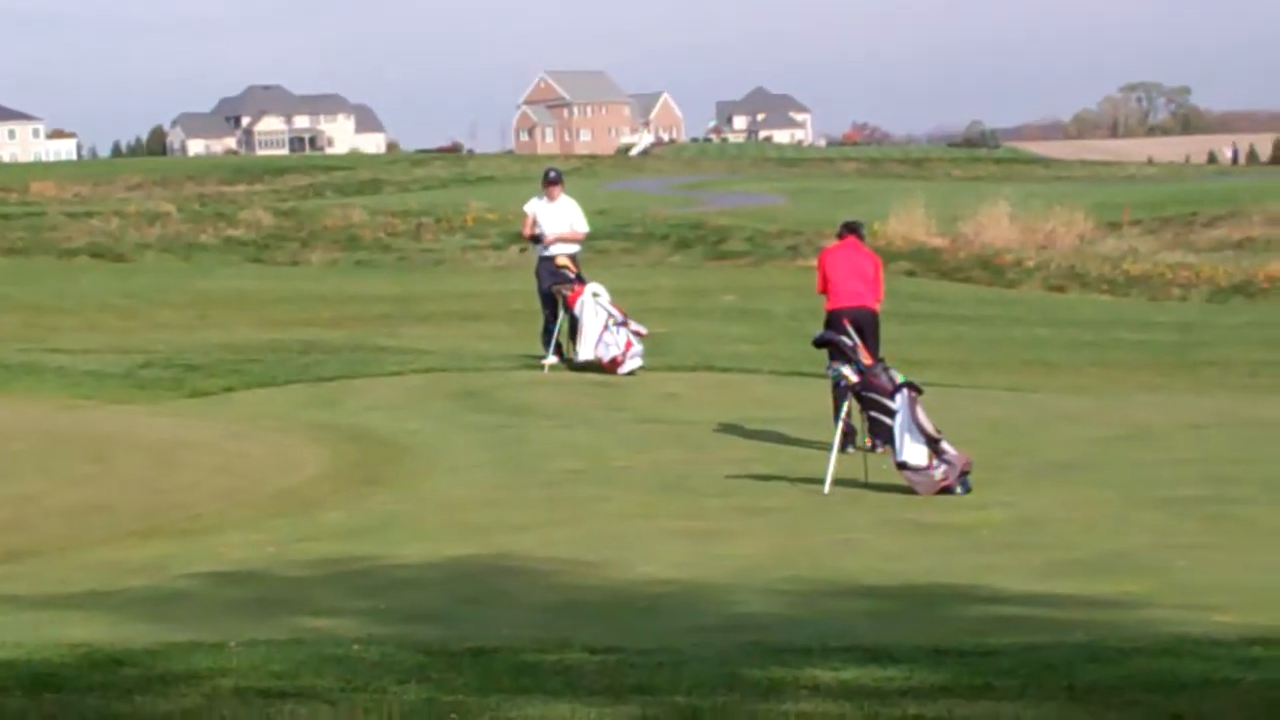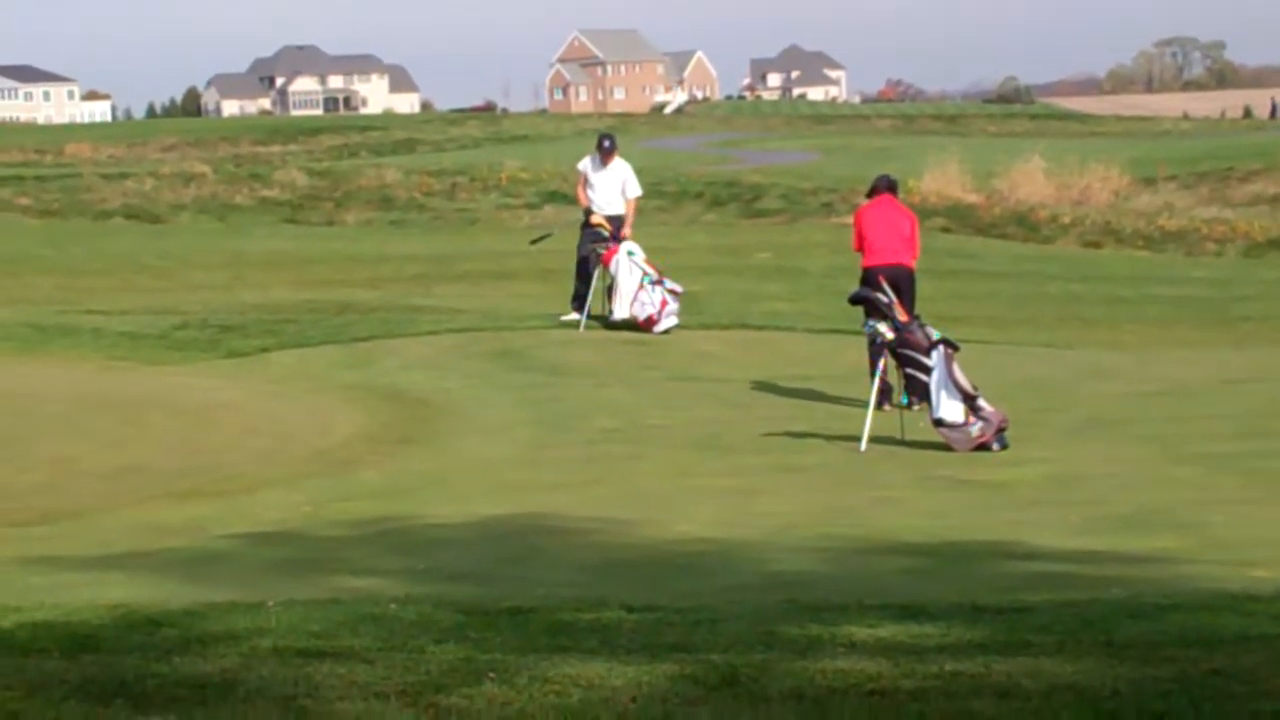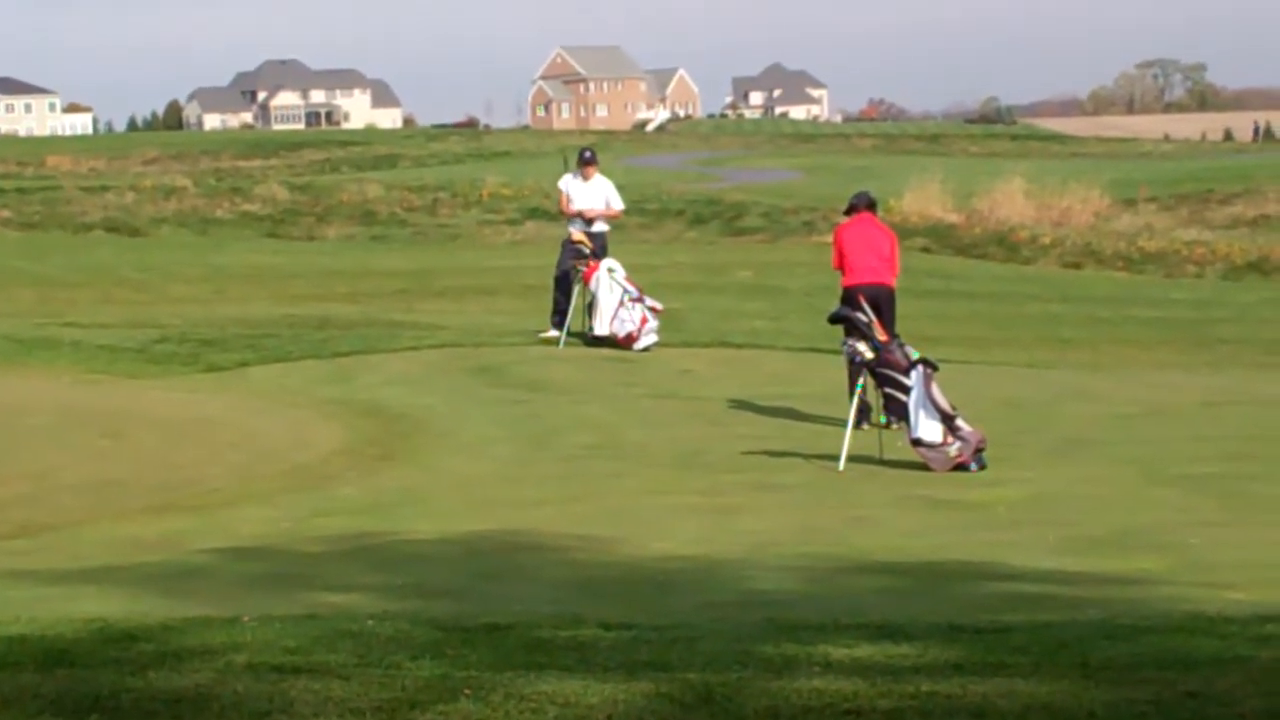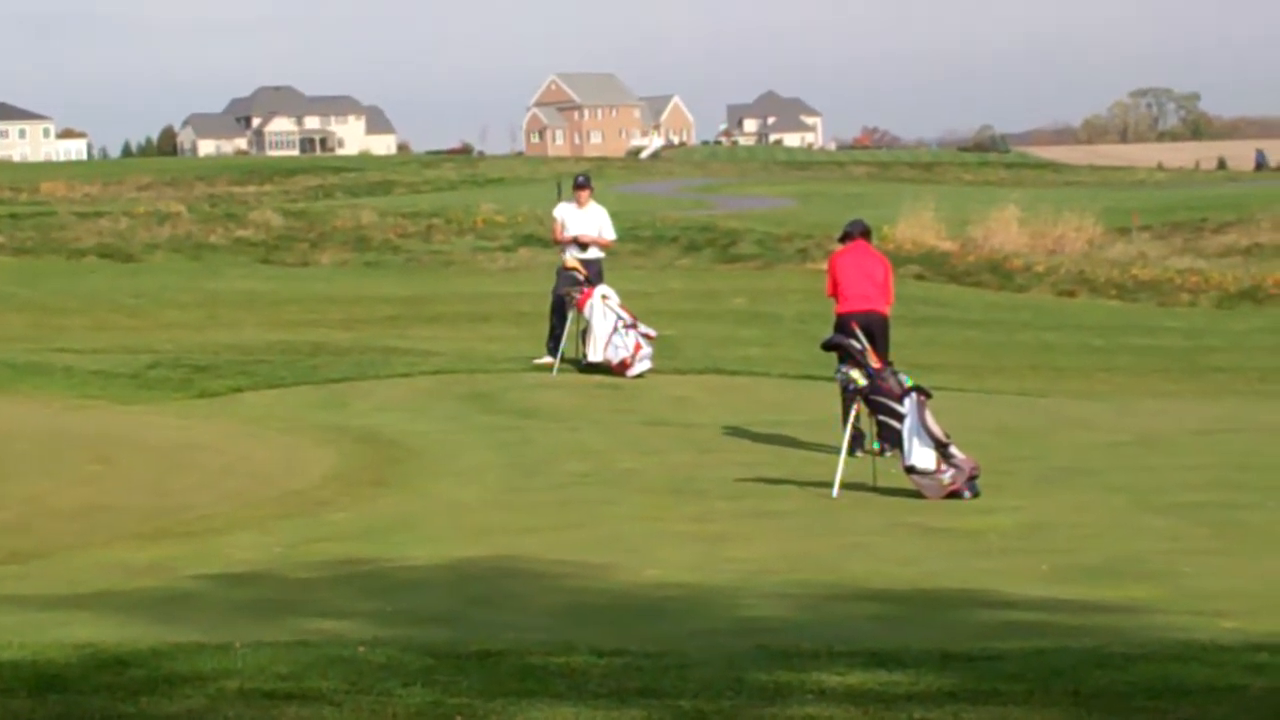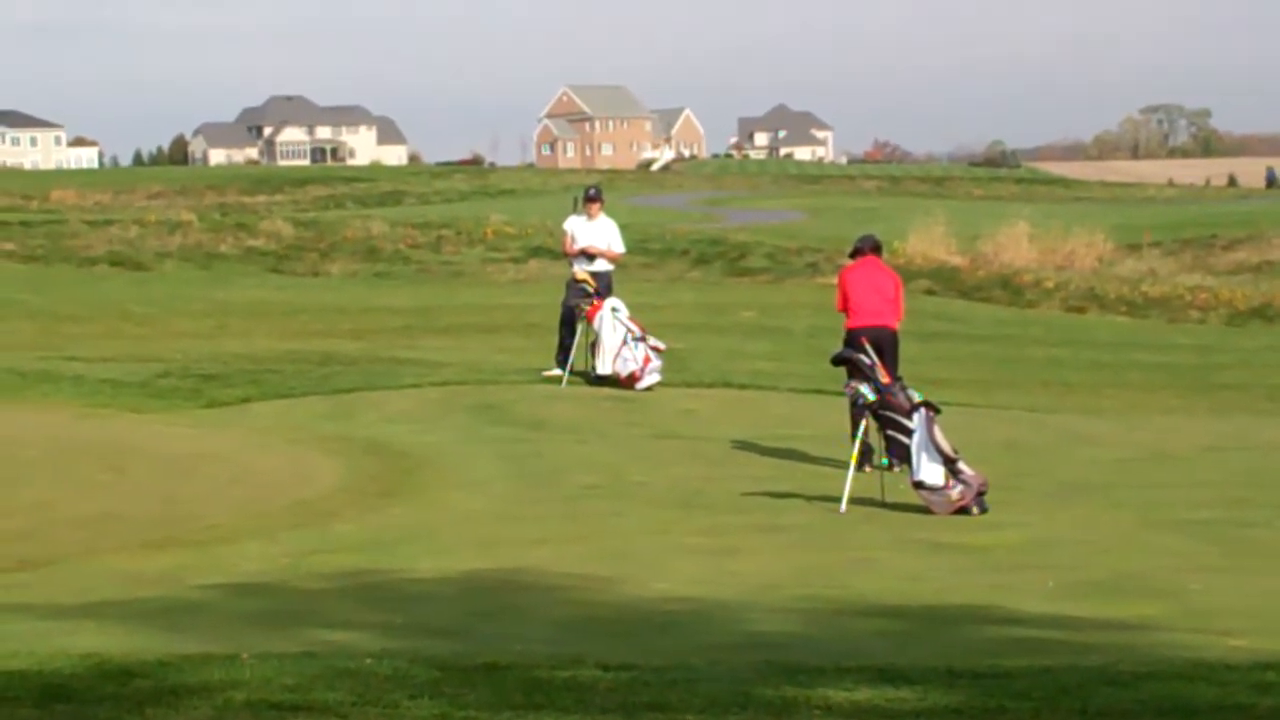
dt=1s
person 1, frame 1
left shoulder: (827, 254)
right shoulder: (872, 256)
left elbow: (821, 288)
right elbow: (879, 294)
left hip: (838, 313)
right hip: (867, 313)
left ankle: (847, 438)
right ankle: (878, 437)
person 1, frame 2
left shoulder: (862, 211)
right shoulder: (908, 214)
left elbow: (858, 246)
right elbow: (915, 251)
left hip: (874, 271)
right hip: (903, 271)
left knee: (876, 334)
left ankle: (883, 396)
right ankle: (914, 394)
person 1, frame 3
left shoulder: (842, 230)
right shoulder: (887, 232)
left elbow: (838, 265)
right elbow: (895, 270)
left hip: (855, 290)
right hip: (884, 290)
left ankle: (862, 414)
right ankle: (893, 413)
person 1, frame 4
left shoulder: (836, 258)
right shoulder: (882, 260)
left elbow: (833, 293)
right elbow: (889, 299)
left hip: (848, 317)
right hip: (877, 318)
left ankle: (856, 442)
person 1, frame 5
left shoulder: (847, 272)
right shoulder: (892, 275)
left elbow: (842, 307)
right elbow: (899, 314)
left hip: (858, 332)
right hip: (887, 332)
left ankle: (864, 456)
person 2, frame 1
left shoulder: (571, 205)
right shoulder: (534, 204)
left elbow: (581, 235)
right elbow: (525, 230)
left wrist: (557, 236)
right wrist: (532, 236)
left hip: (568, 259)
right hip: (545, 261)
right knee: (549, 307)
right ankle: (553, 351)
person 2, frame 2
left shoulder: (625, 169)
right shoulder: (587, 163)
left elbow: (631, 200)
right elbow: (580, 188)
left wrist: (628, 226)
right wrist: (585, 208)
left hip: (615, 221)
right hip: (592, 219)
right knee: (583, 262)
right ankle: (578, 309)
person 2, frame 3
left shoulder: (605, 184)
right shoulder: (568, 180)
left elbow: (618, 211)
right elbow: (563, 208)
left wrist: (597, 212)
right wrist: (580, 212)
left hip: (597, 237)
right hip: (574, 236)
right knee: (562, 277)
right ankle: (558, 325)
person 2, frame 4
left shoulder: (600, 212)
right shoulder: (563, 209)
left elbow: (609, 242)
right elbow: (556, 237)
left wrist: (591, 239)
right wrist: (574, 238)
left hip: (592, 264)
right knee: (558, 303)
right ankle: (552, 352)
person 2, frame 5
left shoulder: (610, 225)
right shoulder: (573, 221)
left elbow: (617, 256)
right elbow: (566, 250)
left wrist: (599, 251)
right wrist: (581, 250)
left hip: (602, 277)
right knee: (567, 316)
right ankle: (562, 364)
